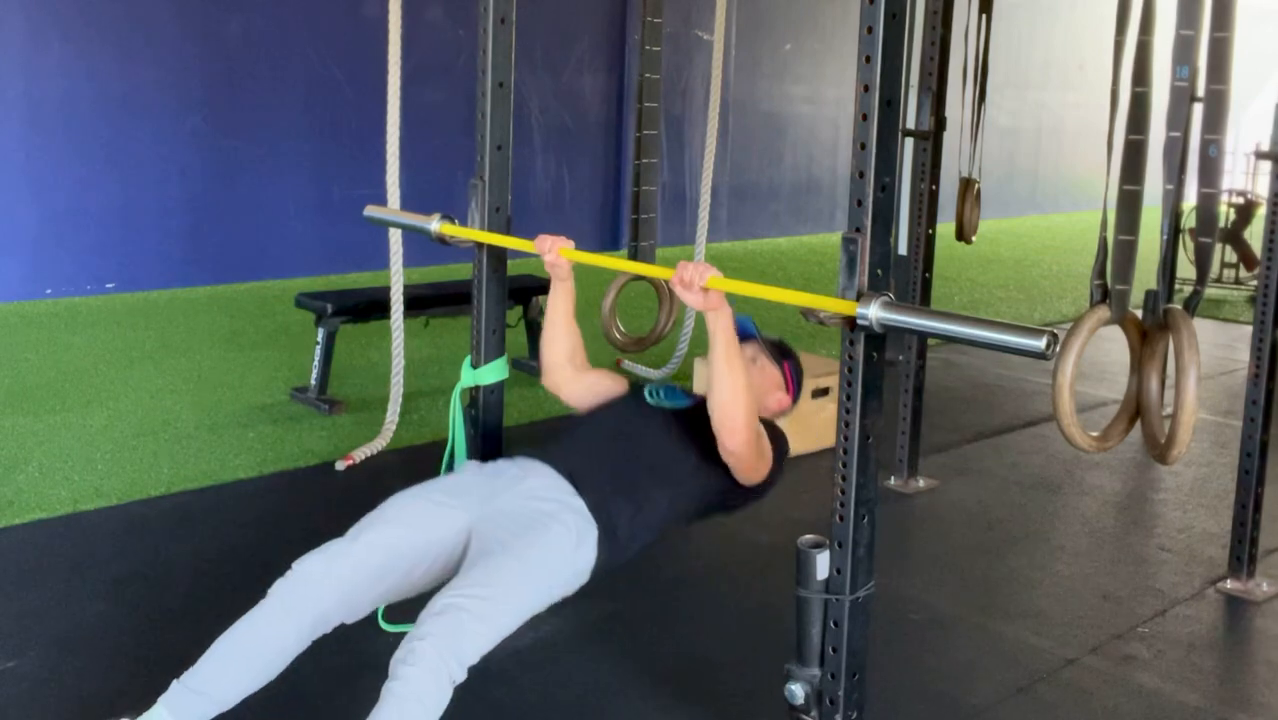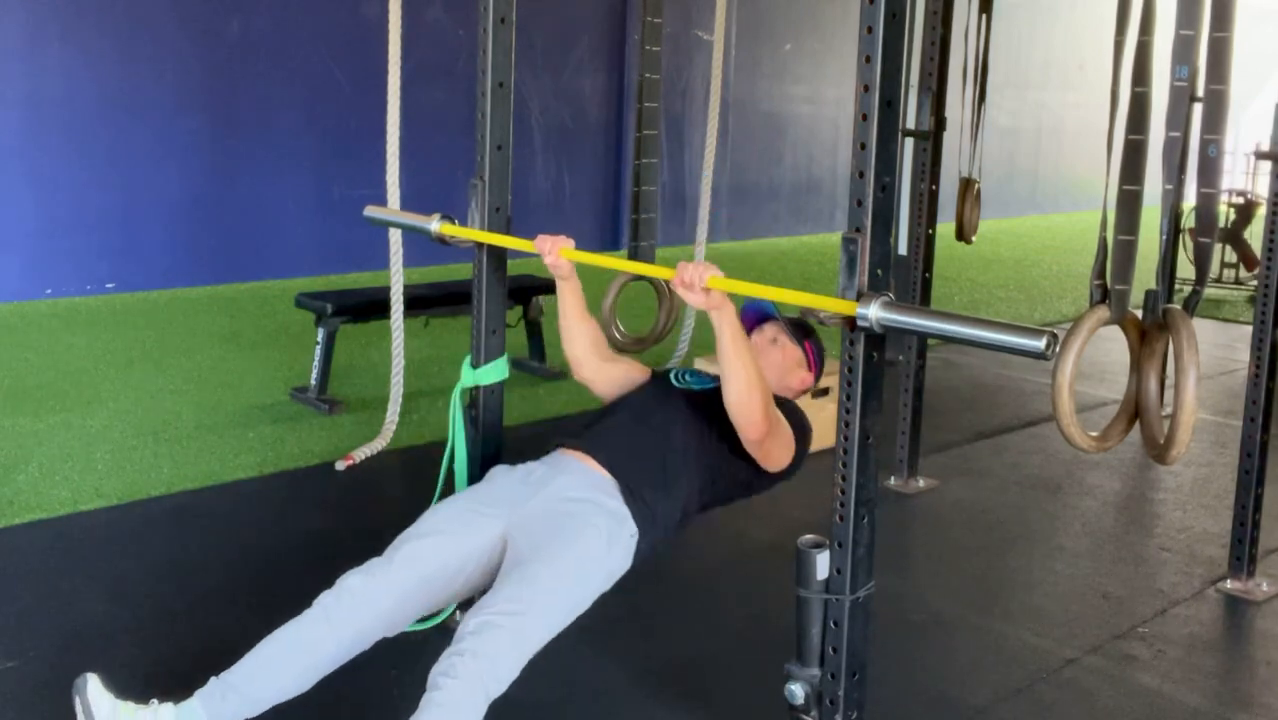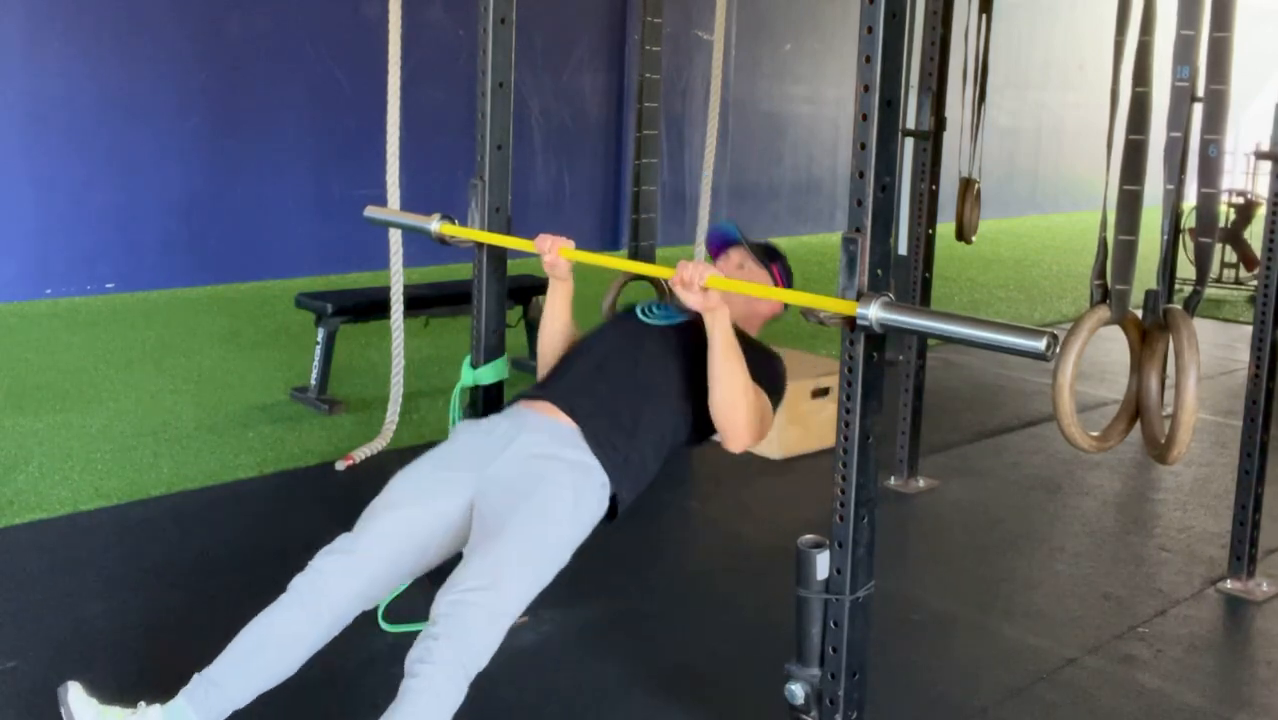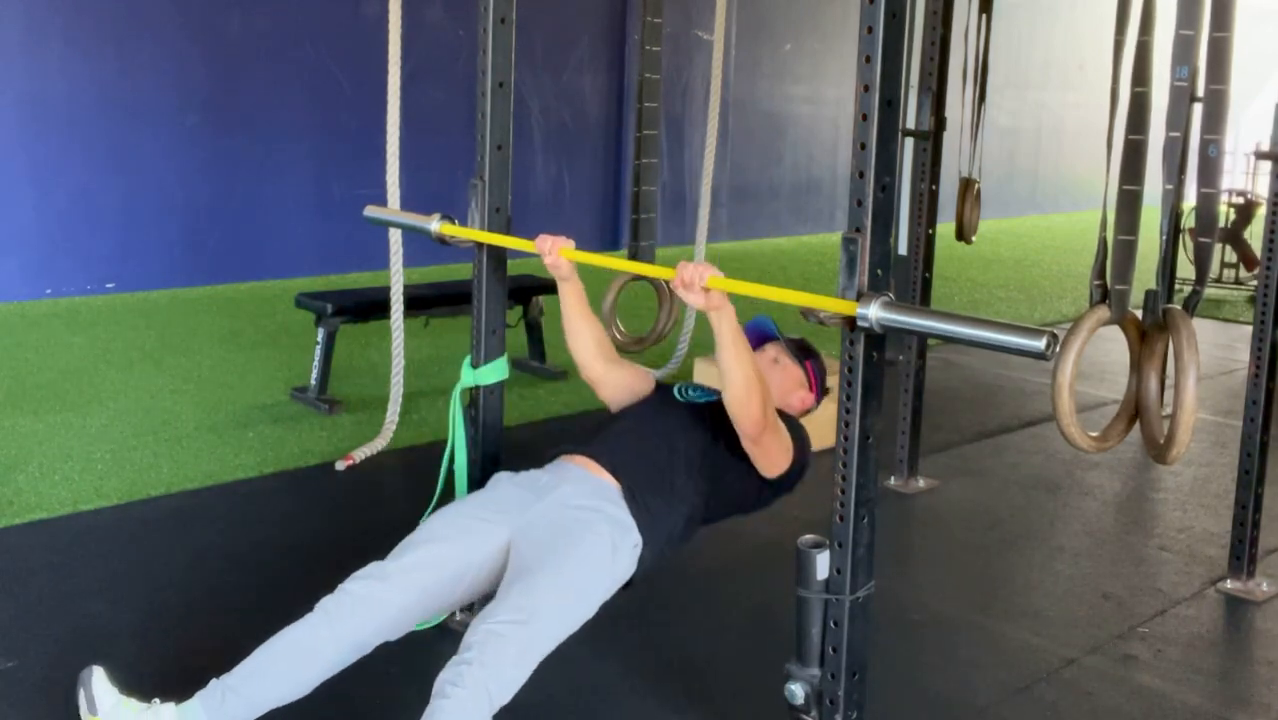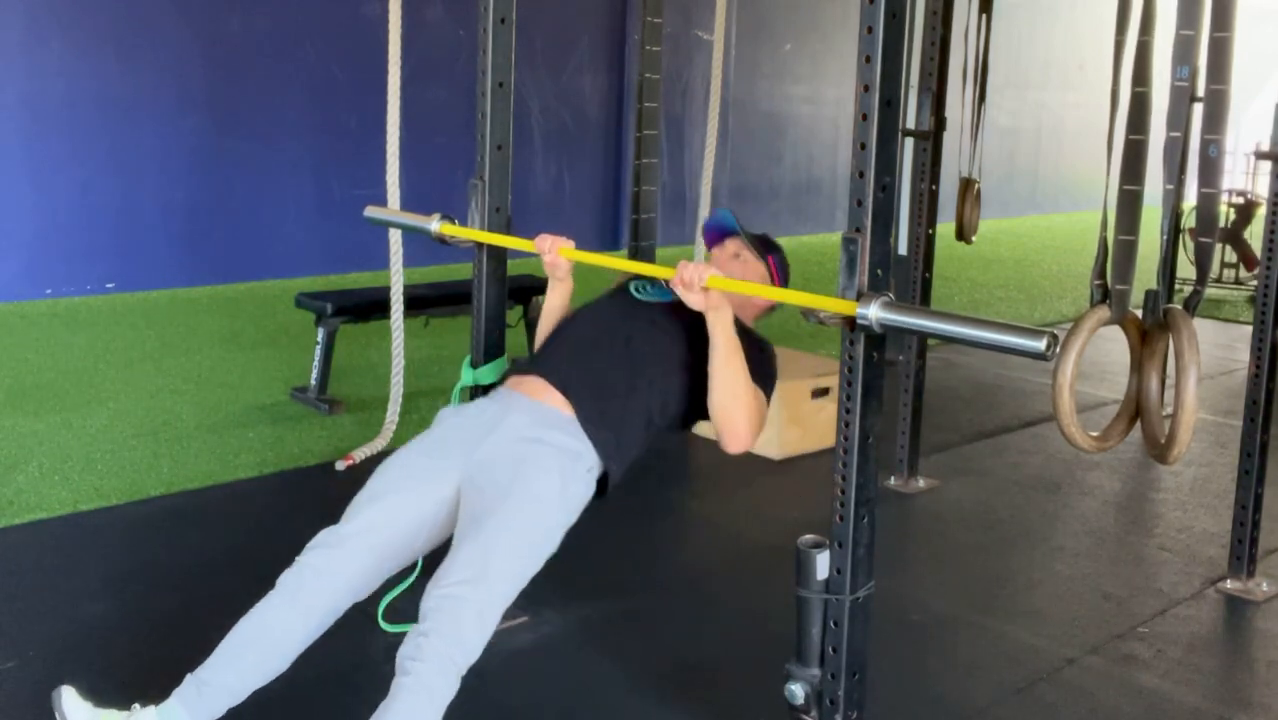
dt=1s
person 1, frame 1
left shoulder: (756, 456)
right shoulder: (659, 400)
left elbow: (735, 434)
right elbow: (564, 376)
left wrist: (718, 313)
right wrist: (562, 277)
left hip: (567, 526)
right hip: (497, 480)
left knee: (434, 648)
right knee: (316, 582)
person 1, frame 2
left shoulder: (781, 433)
right shoulder: (680, 381)
left elbow: (754, 427)
right elbow: (589, 364)
left wrist: (720, 312)
right wrist: (565, 276)
left hip: (598, 515)
right hip: (524, 482)
left knee: (479, 655)
right knee: (367, 596)
person 1, frame 3
left shoulder: (753, 358)
right shoulder: (653, 317)
left elbow: (738, 434)
left wrist: (716, 313)
right wrist: (561, 279)
left hip: (569, 472)
right hip: (493, 438)
left knee: (458, 629)
right knee: (341, 571)
person 1, frame 4
left shoulder: (780, 449)
right shoulder: (682, 397)
left elbow: (752, 420)
right elbow: (596, 364)
left wrist: (720, 312)
right wrist: (566, 275)
left hip: (602, 523)
right hip: (527, 489)
left knee: (493, 652)
right knee: (376, 596)
person 1, frame 5
left shoulder: (745, 347)
right shoulder: (643, 294)
left elbow: (737, 434)
left wrist: (717, 308)
right wrist: (560, 279)
left hip: (556, 453)
right hip: (480, 419)
left knee: (451, 619)
right knee: (332, 562)
